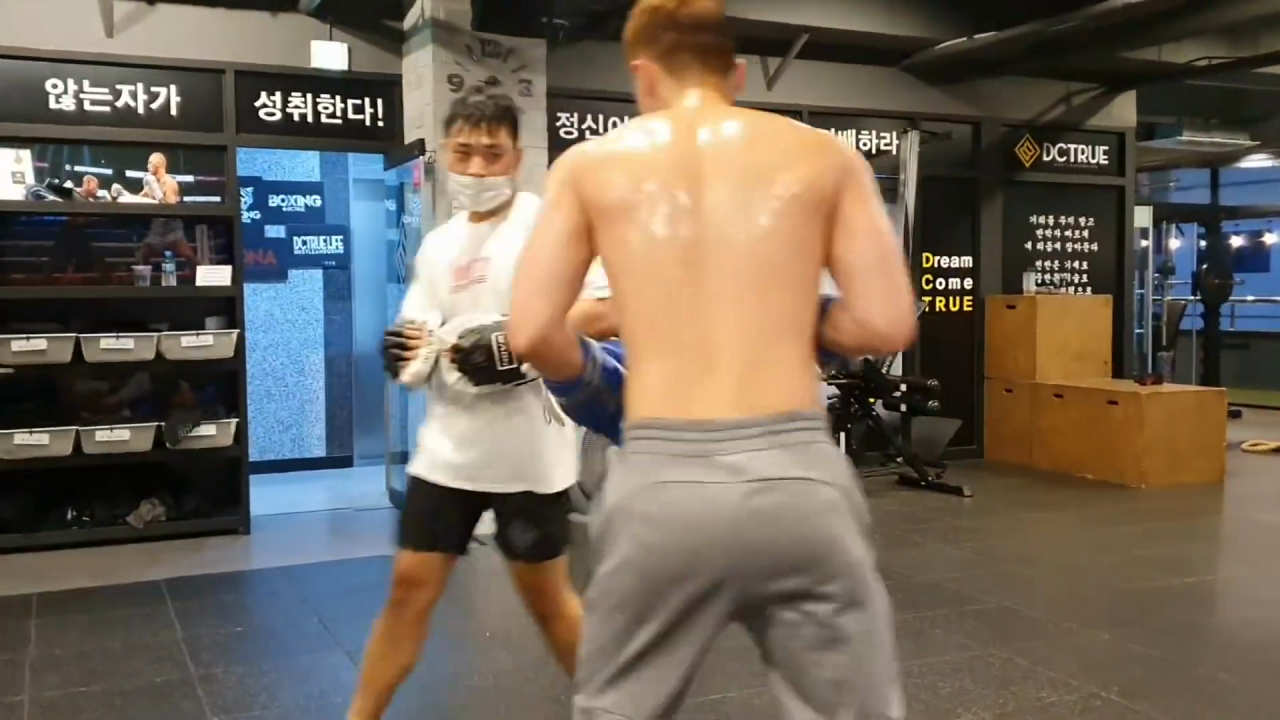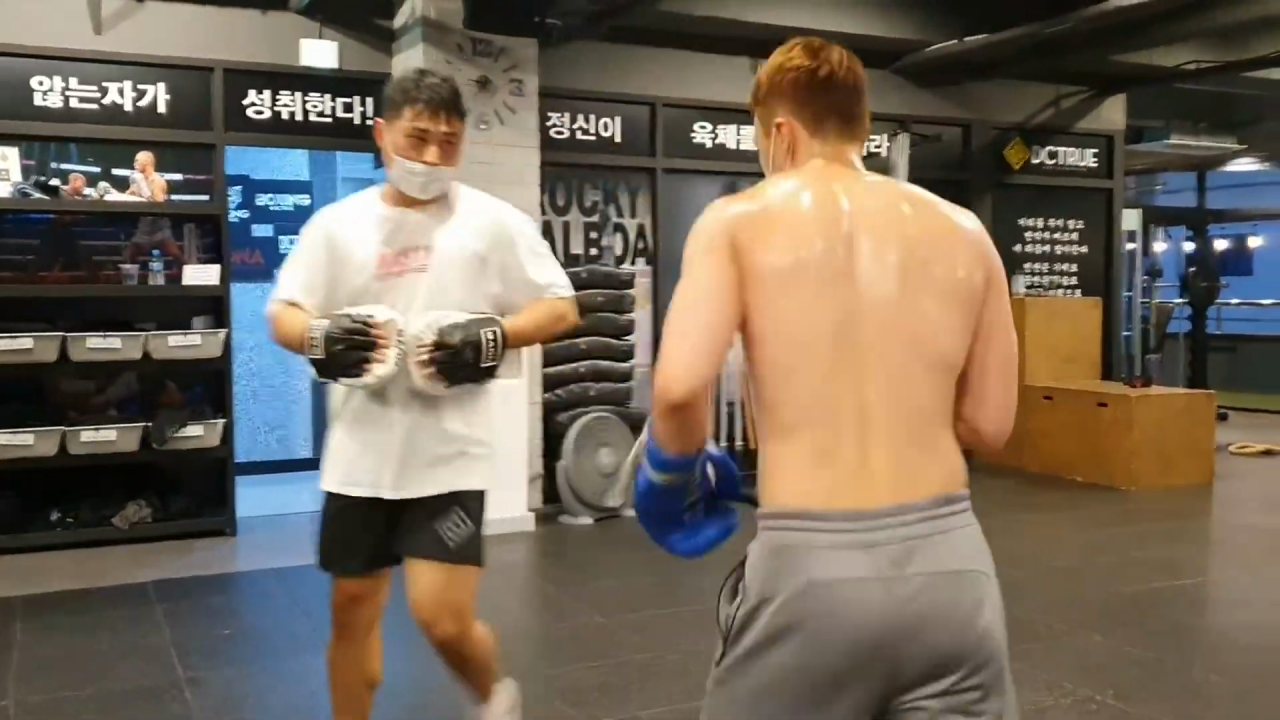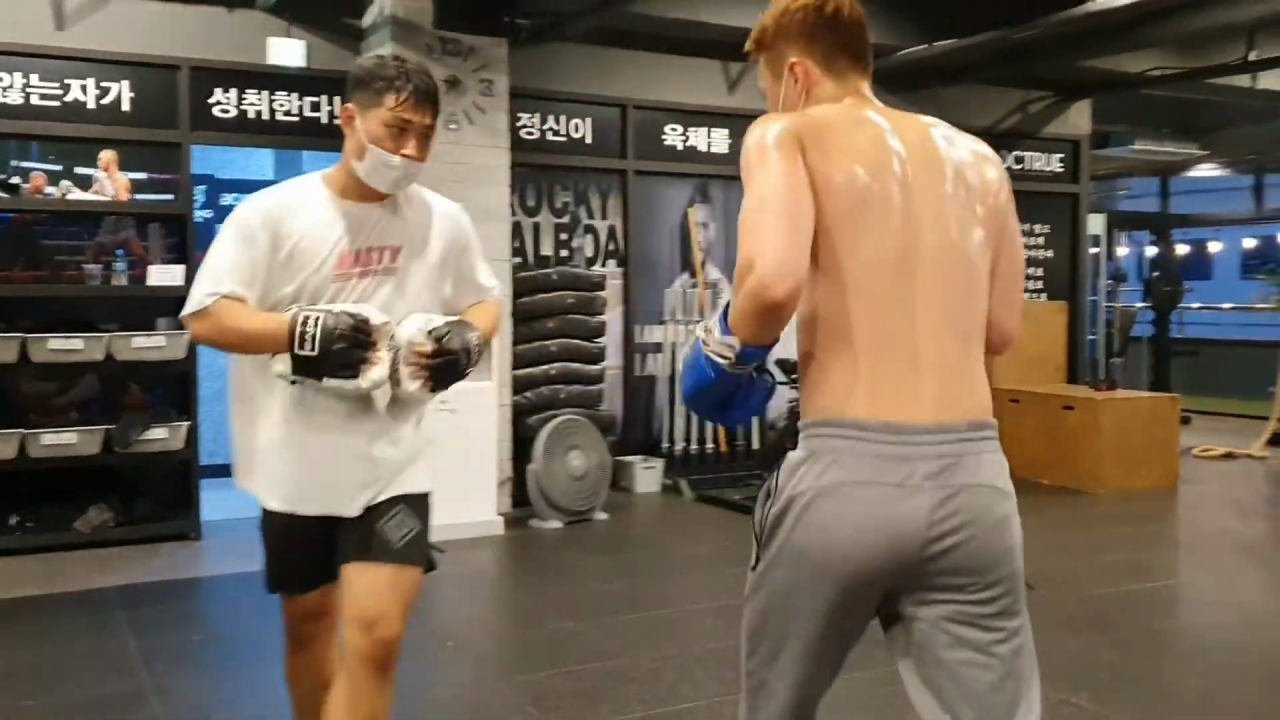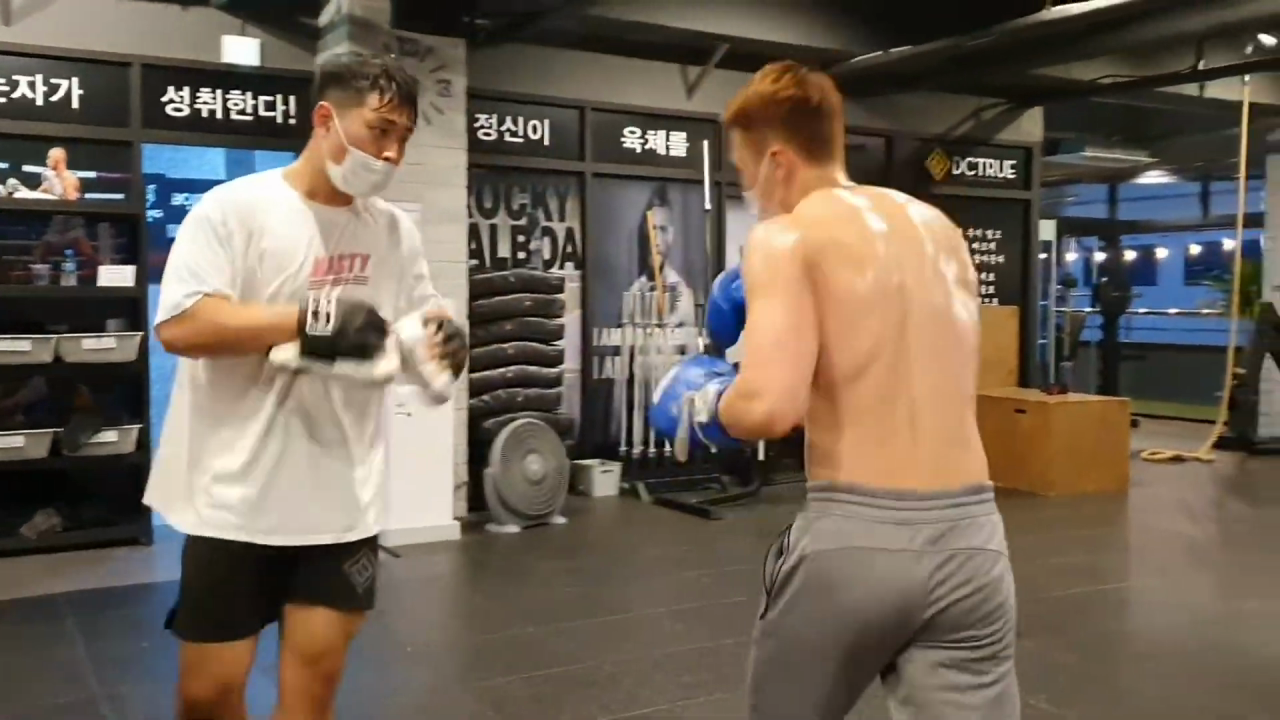
dt=0.2s
person 1, frame 1
left shoulder: (590, 165)
right shoulder: (824, 154)
left elbow: (531, 333)
right elbow: (887, 324)
left hip: (662, 484)
right hip: (797, 477)
person 1, frame 2
left shoulder: (737, 222)
right shoulder: (963, 235)
left elbow: (678, 390)
right elbow: (992, 423)
left wrist: (670, 468)
left hip: (806, 571)
right hip: (946, 566)
person 1, frame 3
left shoulder: (790, 137)
right shoulder: (978, 161)
left elbow: (772, 280)
left wrist: (727, 344)
left hip: (846, 478)
right hip: (972, 480)
person 1, frame 4
left shoulder: (788, 237)
right shoulder: (938, 228)
left elbow: (774, 405)
left wrist: (702, 407)
left hip: (849, 543)
right hip: (969, 540)
person 2, frame 1
right shoulder: (441, 240)
right elbow: (419, 321)
right wrist: (404, 343)
left hip: (528, 452)
right hip: (448, 451)
left knee: (543, 595)
right knee: (409, 588)
person 2, frame 2
left shoulder: (496, 223)
right shoulder: (336, 225)
left elbow: (560, 309)
right elbow: (282, 316)
left wrist: (494, 337)
right wrist: (320, 335)
left hip: (449, 460)
right hip: (359, 460)
left knee: (441, 620)
right knee: (352, 607)
person 2, frame 3
left shoulder: (446, 223)
right shoulder: (272, 213)
left elbow: (483, 304)
right elbow: (204, 317)
left wrist: (462, 342)
right wrist: (304, 331)
left hip: (393, 469)
right hip: (297, 471)
left knee: (376, 641)
right knee: (308, 623)
person 2, frame 4
left shoulder: (394, 229)
right shoulder: (235, 210)
left elbow: (419, 317)
right elbow: (180, 327)
left wrist: (444, 340)
right wrist: (306, 319)
left hip: (342, 498)
right hip: (236, 495)
